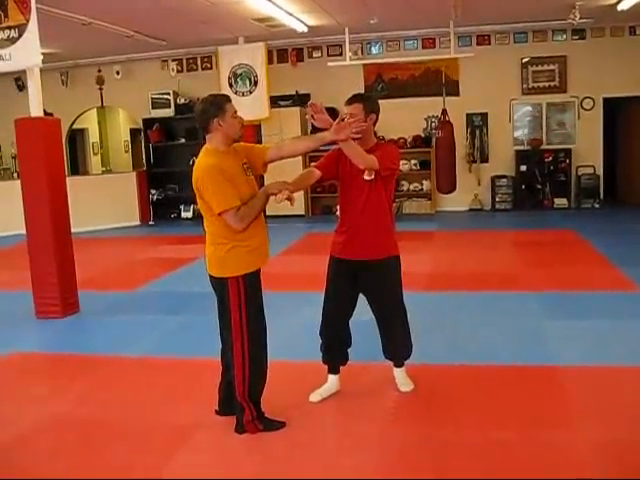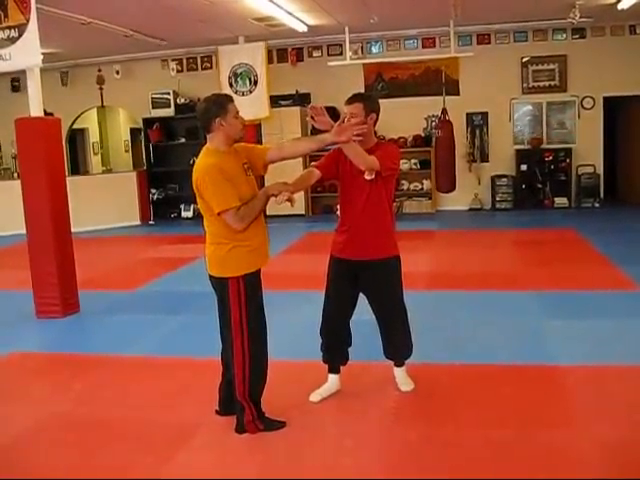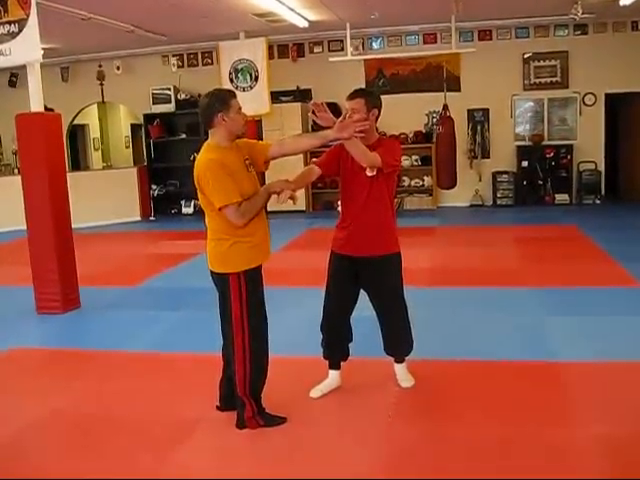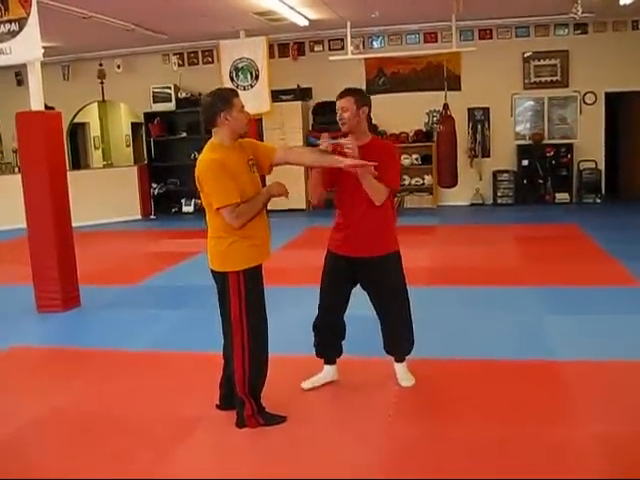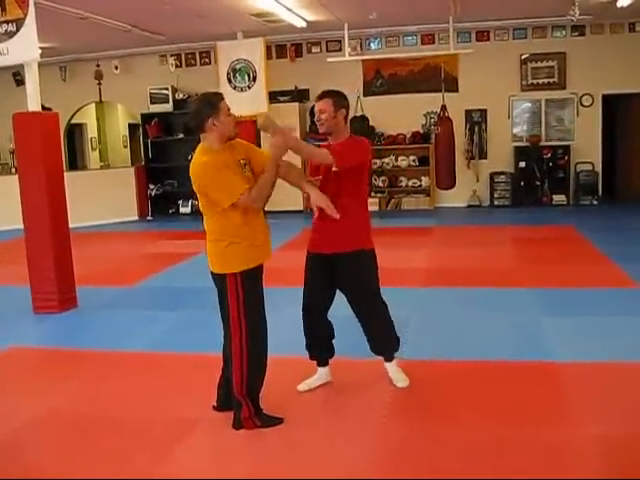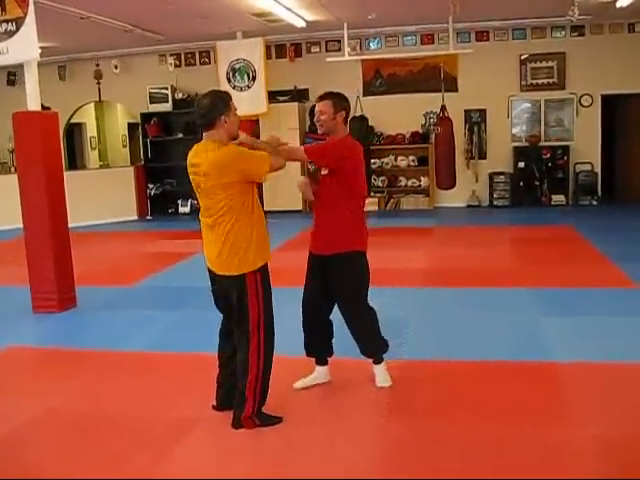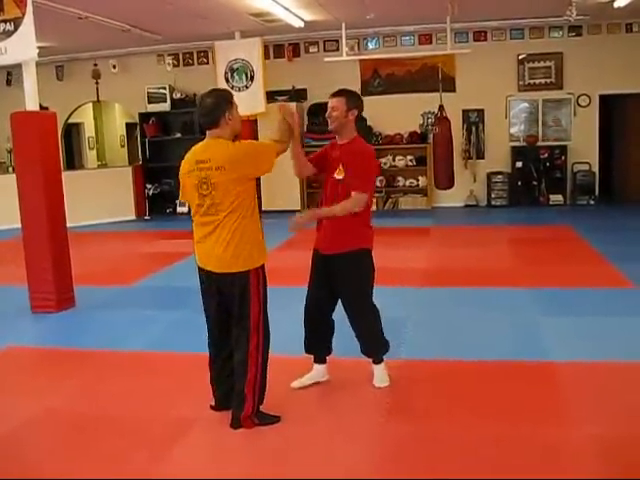
dt=0.3s
person 1, frame 1
left shoulder: (239, 152)
right shoulder: (210, 168)
left elbow: (284, 149)
right elbow: (238, 220)
left wrist: (329, 136)
right wrist: (266, 191)
left hip: (242, 263)
right hip: (233, 266)
left knee: (238, 338)
right knee: (247, 341)
left ankle: (230, 401)
right ankle: (250, 416)
person 1, frame 2
left shoulder: (239, 153)
right shoulder: (210, 167)
left elbow: (284, 150)
right elbow: (238, 220)
left wrist: (330, 138)
right wrist: (267, 192)
left hip: (243, 262)
right hip: (233, 266)
left knee: (238, 337)
right knee: (248, 341)
left ankle: (230, 401)
right ankle: (249, 416)
person 1, frame 3
left shoulder: (241, 149)
right shoulder: (211, 163)
left elbow: (285, 145)
right elbow: (239, 215)
left wrist: (332, 135)
right wrist: (269, 189)
left hip: (244, 259)
right hip: (234, 262)
left knee: (239, 333)
right knee: (248, 336)
left ankle: (230, 397)
right ankle: (250, 411)
person 1, frame 4
left shoulder: (245, 148)
right shoulder: (212, 162)
left elbow: (292, 155)
right elbow: (234, 218)
left wrist: (339, 160)
right wrist: (269, 192)
left hip: (246, 257)
right hip: (234, 261)
left knee: (239, 331)
right knee: (247, 334)
left ankle: (232, 395)
right ankle: (248, 410)
person 1, frame 5
left shoulder: (237, 148)
right shoulder: (205, 165)
left elbow: (281, 167)
right elbow: (254, 200)
left wrist: (310, 189)
right wrist: (275, 155)
left hip: (245, 258)
right hip: (234, 262)
left knee: (240, 332)
right knee: (246, 336)
left ankle: (228, 397)
right ankle: (247, 412)
person 1, frame 6
left shoulder: (197, 155)
right shoulder: (231, 157)
right elbow: (276, 162)
right wrist: (247, 141)
left hip: (218, 261)
right hip: (243, 262)
left knee: (233, 329)
right knee: (256, 335)
left ankle: (226, 396)
right ankle: (247, 412)
person 1, frame 7
left shoulder: (190, 160)
right shoulder: (241, 152)
left elbow: (192, 206)
right elbow: (282, 144)
right wrist: (288, 122)
left hip: (207, 262)
right hip: (241, 262)
left knee: (220, 332)
right knee: (251, 335)
left ankle: (223, 396)
right ankle: (247, 412)
person 2, frame 1
left shoulder: (389, 153)
right shoulder: (339, 155)
left elbow: (366, 163)
right elbow: (313, 173)
left wrist: (332, 129)
right wrist: (289, 186)
left hip: (381, 253)
right hip: (343, 252)
left knee: (391, 314)
right knee: (333, 317)
left ankle: (399, 369)
right ankle: (333, 378)
person 2, frame 2
left shoulder: (389, 152)
right shoulder: (340, 154)
left elbow: (366, 163)
right elbow: (314, 173)
left wrist: (332, 130)
right wrist: (289, 188)
left hip: (381, 253)
right hip: (343, 251)
left knee: (391, 314)
right knee: (333, 317)
left ankle: (400, 369)
right ankle: (333, 378)
person 2, frame 3
left shoulder: (390, 148)
right shoulder: (340, 150)
left elbow: (368, 160)
right elbow: (314, 170)
left wrist: (334, 127)
right wrist: (290, 186)
left hip: (382, 249)
right hip: (344, 247)
left knee: (392, 310)
right knee: (334, 313)
left ankle: (400, 365)
right ankle: (334, 373)
person 2, frame 4
left shoulder: (387, 150)
left elbow: (380, 197)
right elbow: (315, 197)
right wrist: (321, 168)
left hip: (380, 249)
right hip: (341, 247)
left knee: (394, 308)
right knee: (328, 310)
left ankle: (400, 364)
right ankle: (329, 368)
person 2, frame 5
left shoulder: (360, 147)
right shoulder: (317, 152)
left elbow: (323, 158)
left wrist: (281, 133)
left hip: (355, 246)
right hip: (320, 246)
left knee: (370, 307)
right knee: (313, 310)
left ankle: (391, 363)
right ankle: (322, 369)
person 2, frame 6
left shoulder: (344, 148)
right shoulder: (330, 151)
left elbow: (293, 153)
right wrist: (307, 189)
left hip: (346, 247)
right hip: (323, 246)
left knee: (355, 308)
right knee: (313, 309)
left ankle: (379, 363)
right ankle: (322, 368)
person 2, frame 7
left shoulder: (361, 153)
right shoulder: (331, 149)
left elbow: (357, 203)
right elbow: (302, 172)
left wrist: (314, 214)
right wrist: (295, 134)
left hip: (353, 247)
right hip: (326, 244)
left knee: (360, 308)
right knee: (316, 307)
left ankle: (378, 364)
right ankle: (319, 367)
